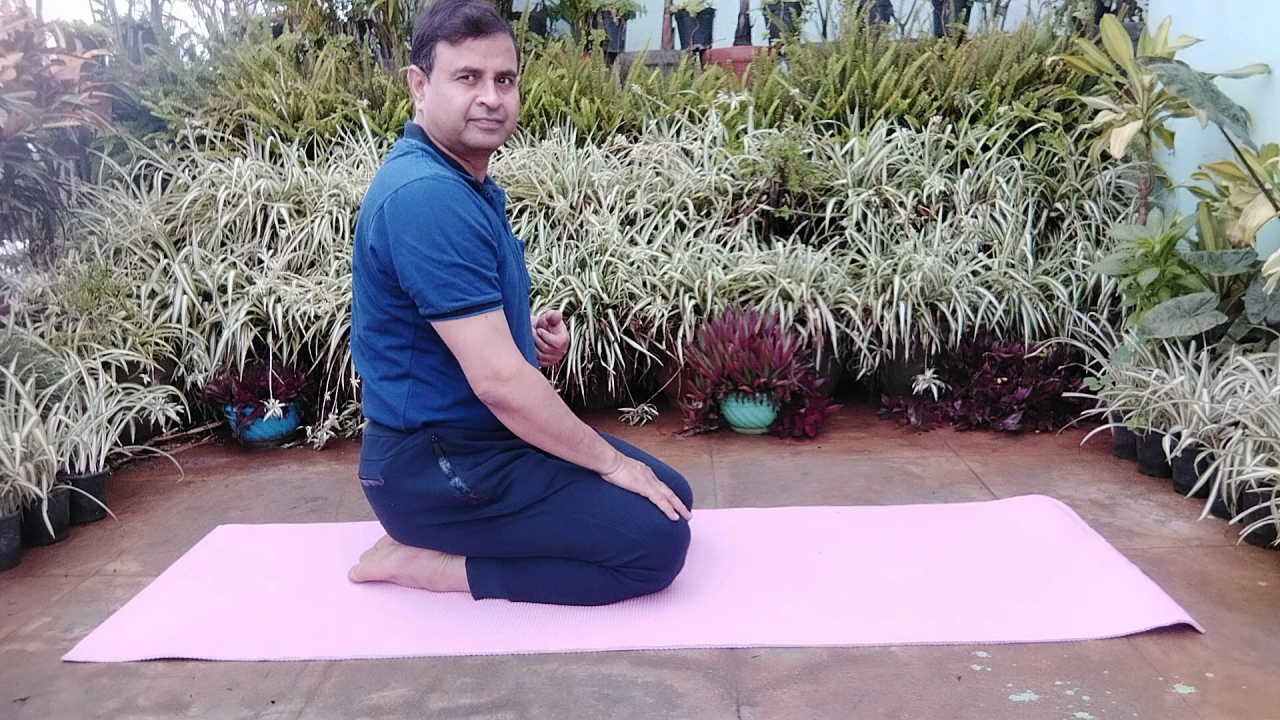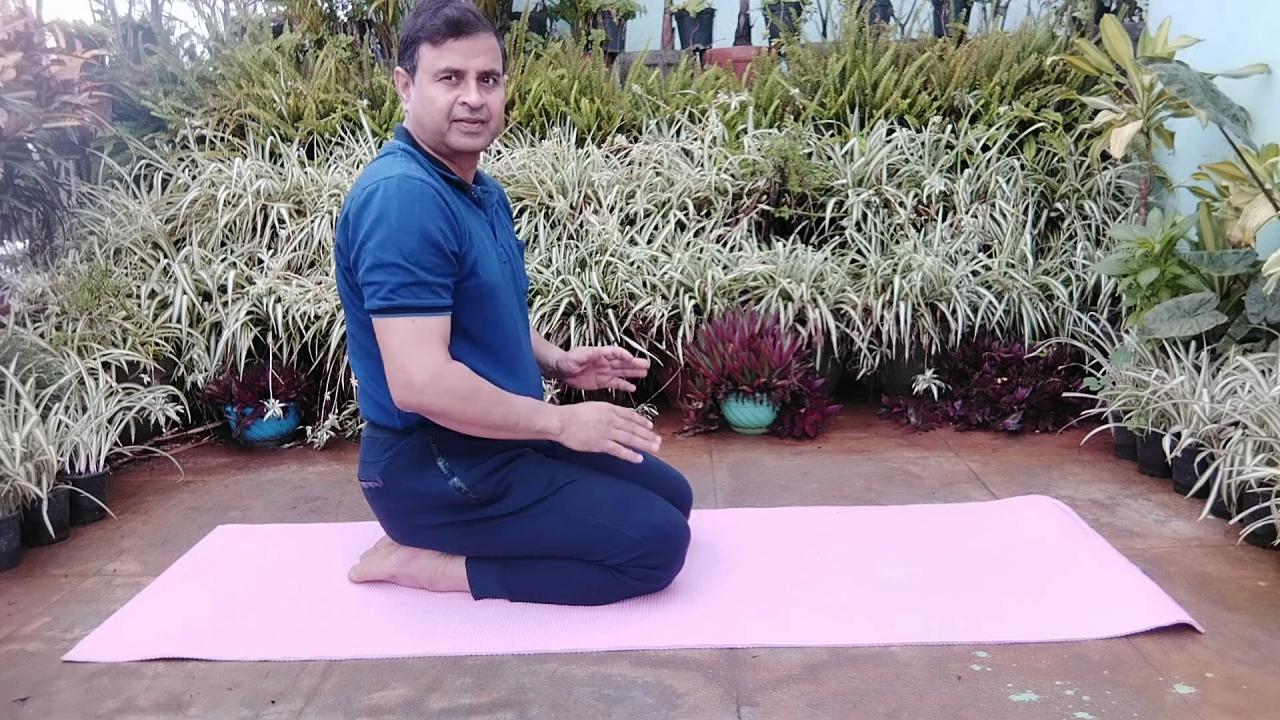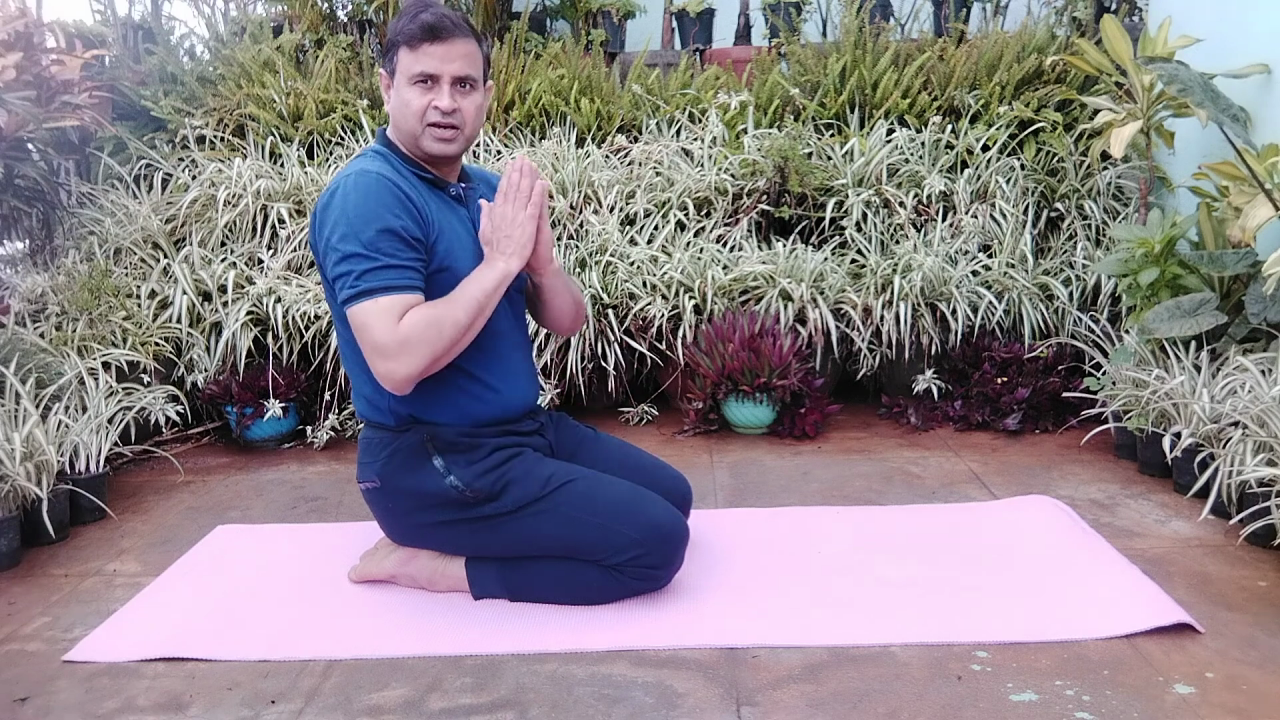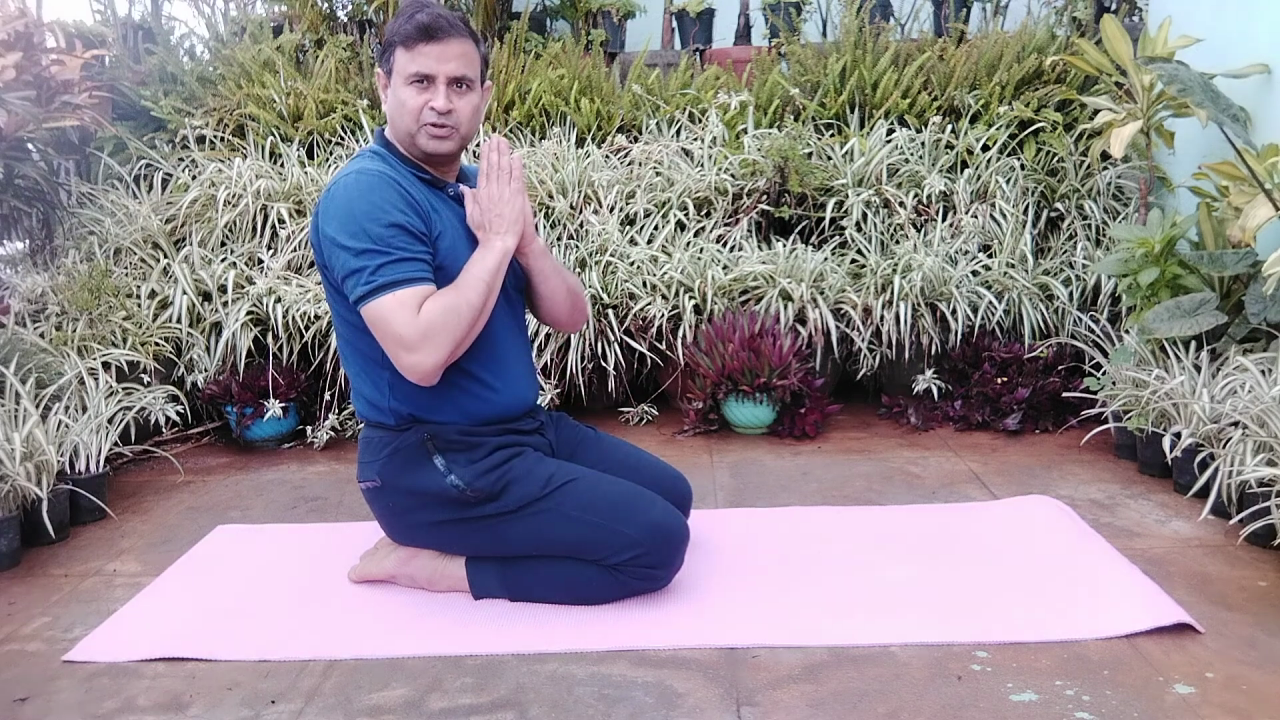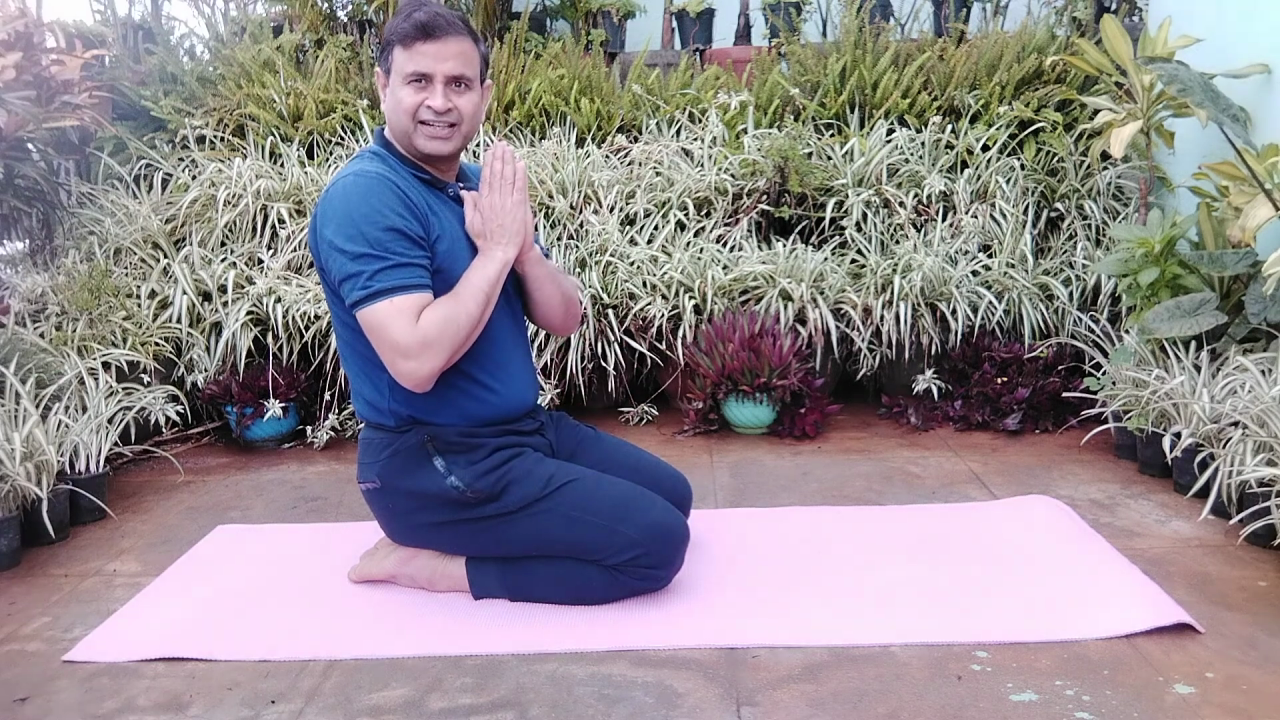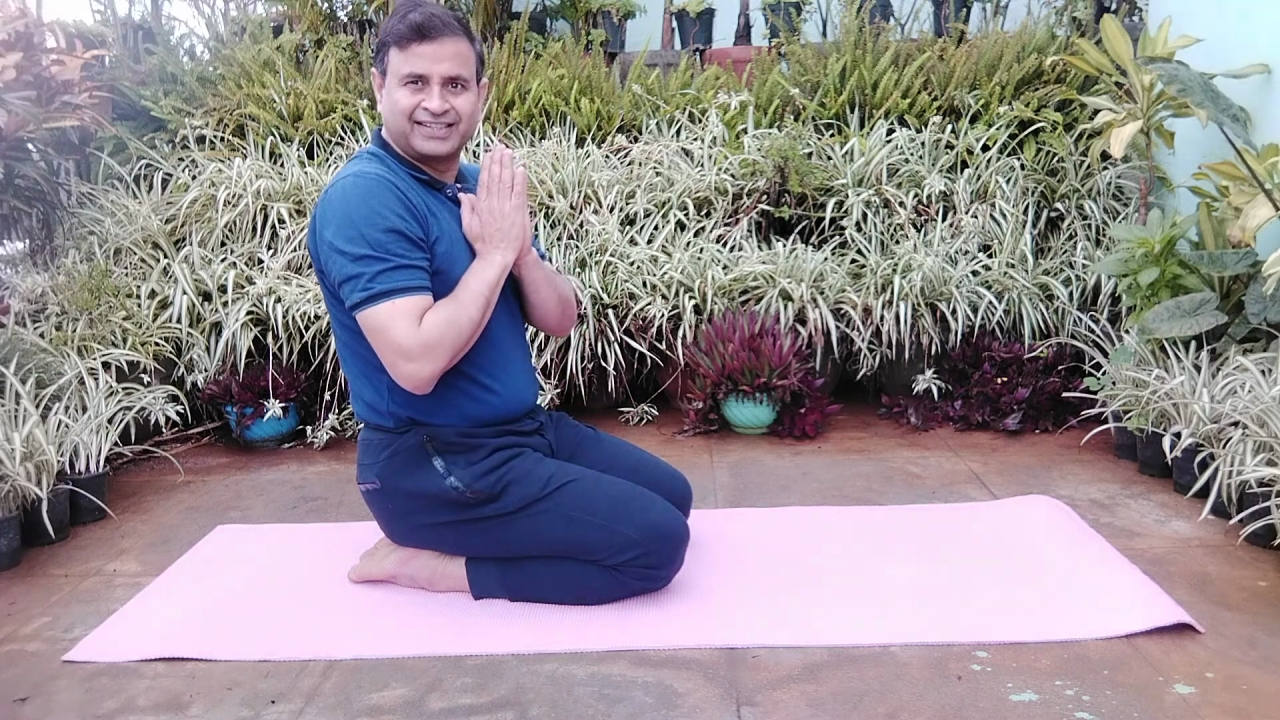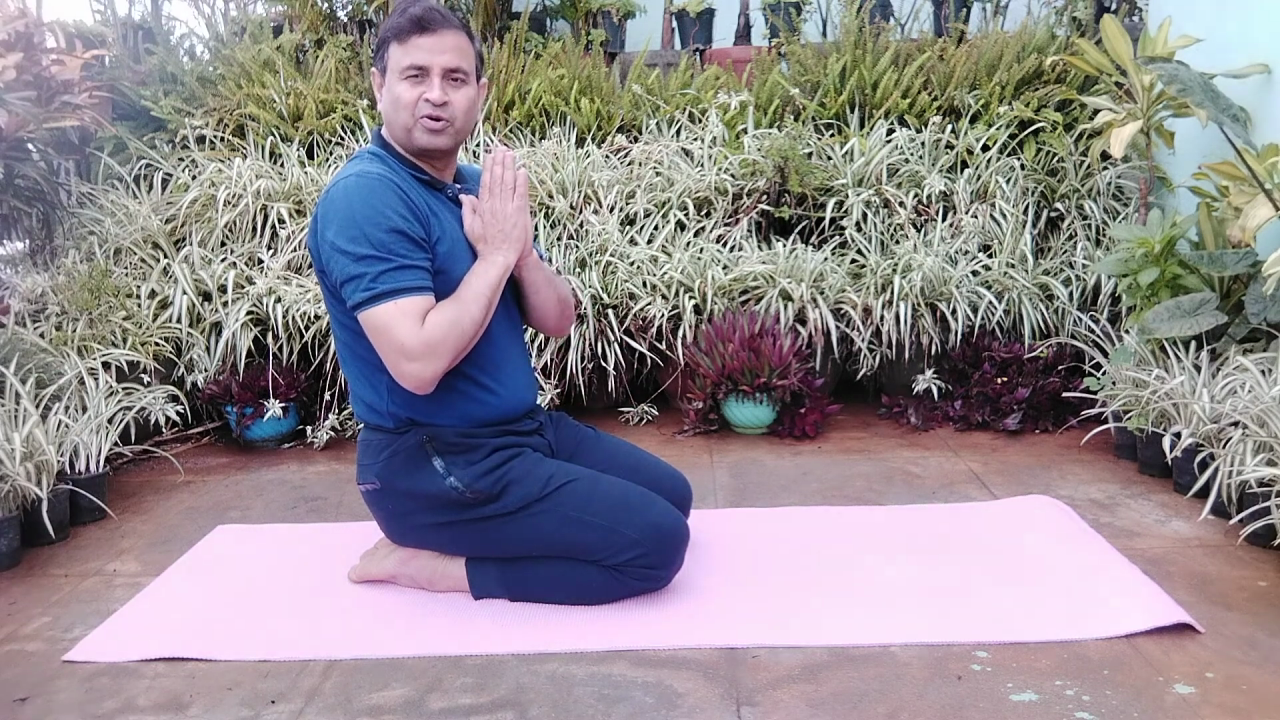
dt=0.4s
person 1, frame 1
left shoulder: (470, 184)
right shoulder: (426, 196)
right elbow: (498, 380)
left wrist: (524, 328)
right wrist: (610, 461)
left hip: (489, 436)
right hip: (436, 466)
left knee: (671, 497)
right knee: (657, 544)
left ankle: (443, 543)
right ankle: (429, 562)
person 1, frame 2
left shoulder: (483, 192)
right shoulder: (400, 197)
right elbow: (419, 383)
left wrist: (563, 364)
right wrist: (562, 424)
left hip: (503, 437)
right hip: (435, 466)
left knee: (669, 497)
right knee: (656, 544)
left ankle: (436, 546)
right ankle: (432, 562)
person 1, frame 3
left shoulder: (486, 189)
right shoulder: (366, 196)
left elbow: (567, 322)
right elbow: (398, 363)
left wrist: (538, 252)
right wrist: (503, 259)
left hip: (520, 427)
right hip: (431, 465)
left knee: (671, 495)
right knee: (656, 542)
left ankle: (449, 543)
right ankle: (428, 562)
person 1, frame 4
left shoulder: (480, 188)
right shoulder: (366, 195)
left elbow: (570, 316)
right elbow: (422, 354)
left wrist: (524, 237)
right wrist: (496, 240)
left hip: (521, 425)
right hip: (432, 462)
left knee: (671, 495)
right knee: (656, 542)
left ankle: (438, 546)
right ankle: (427, 562)
person 1, frame 5
left shoulder: (483, 188)
right shoulder: (365, 196)
left elbow: (565, 319)
right elbow: (415, 362)
left wrist: (523, 246)
right wrist: (497, 248)
left hip: (524, 426)
right hip: (433, 464)
left knee: (671, 495)
right knee: (657, 542)
left ankle: (452, 543)
right ankle: (427, 561)
person 1, frame 6
left shoulder: (479, 188)
right shoulder: (364, 199)
left elbow: (561, 320)
right elbow: (416, 363)
left wrist: (520, 249)
right wrist: (494, 253)
right hip: (432, 464)
left knee: (671, 495)
right knee: (656, 542)
left ankle: (435, 548)
right ankle: (426, 561)
person 1, frame 7
left shoulder: (478, 188)
right shoulder: (364, 198)
left elbow: (558, 321)
right elbow: (418, 364)
left wrist: (521, 249)
right wrist: (496, 253)
right hip: (432, 464)
left knee: (672, 495)
right knee: (657, 541)
left ankle: (442, 545)
right ankle: (428, 560)
